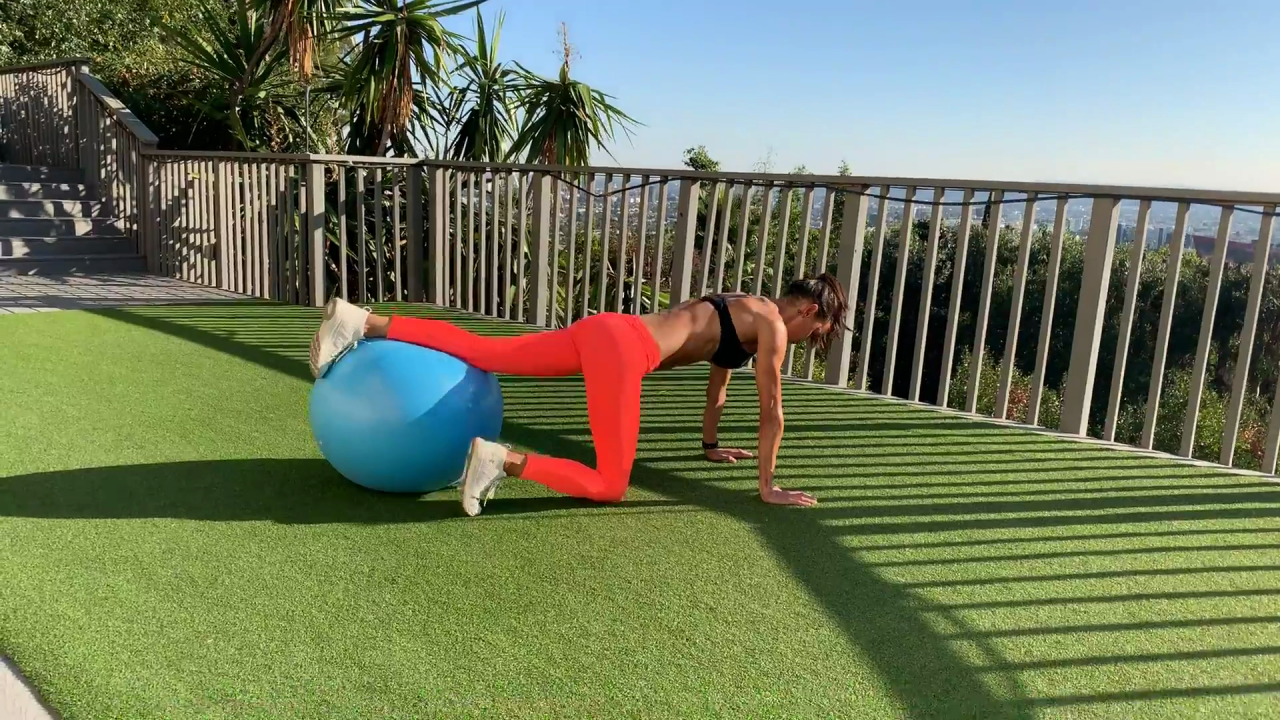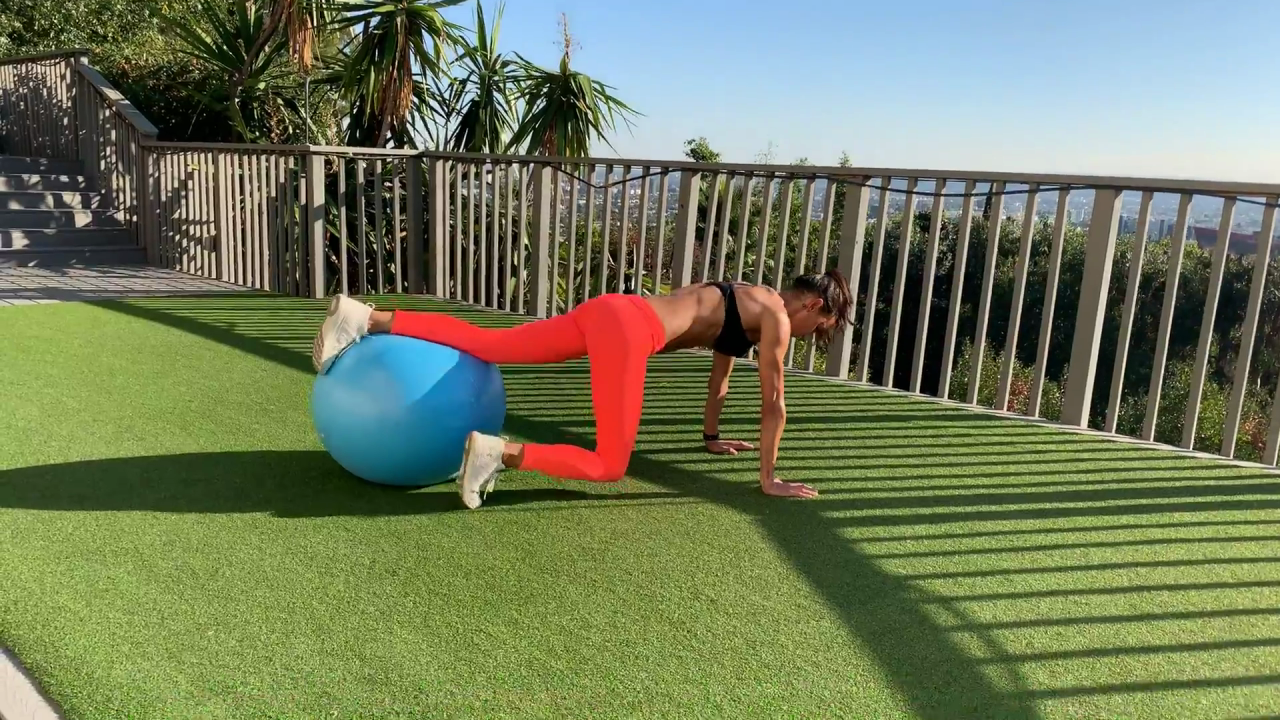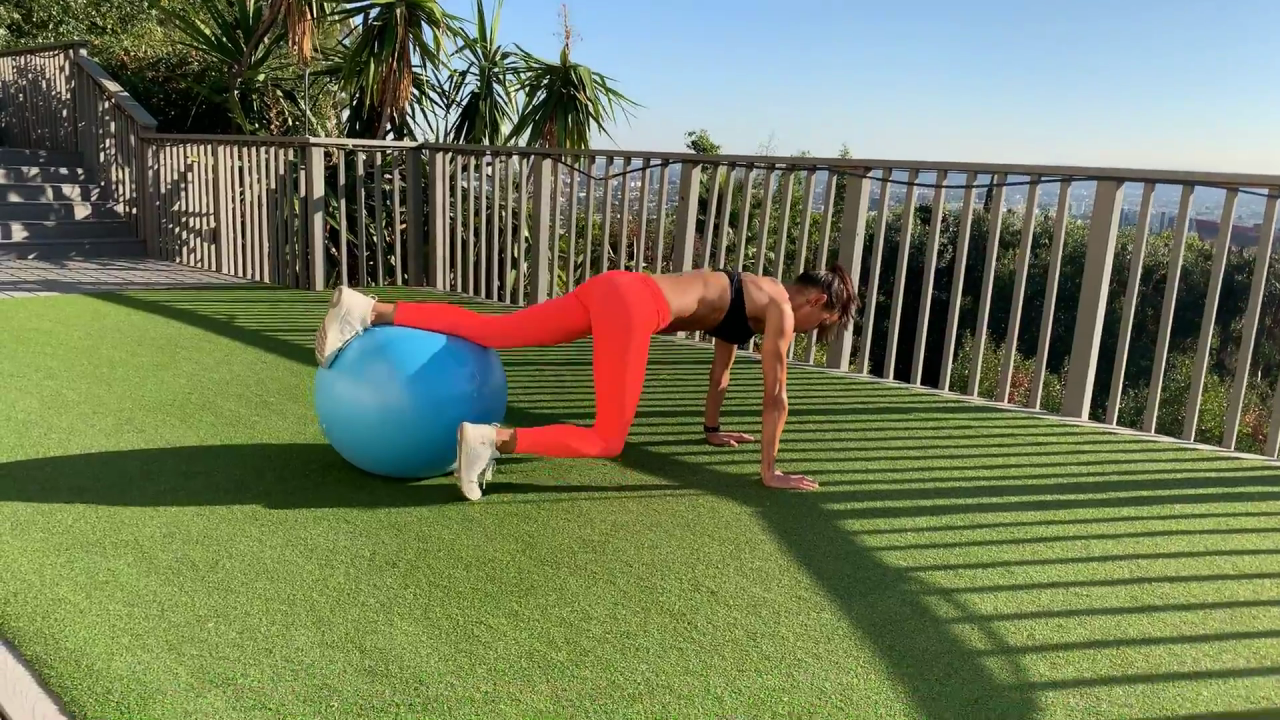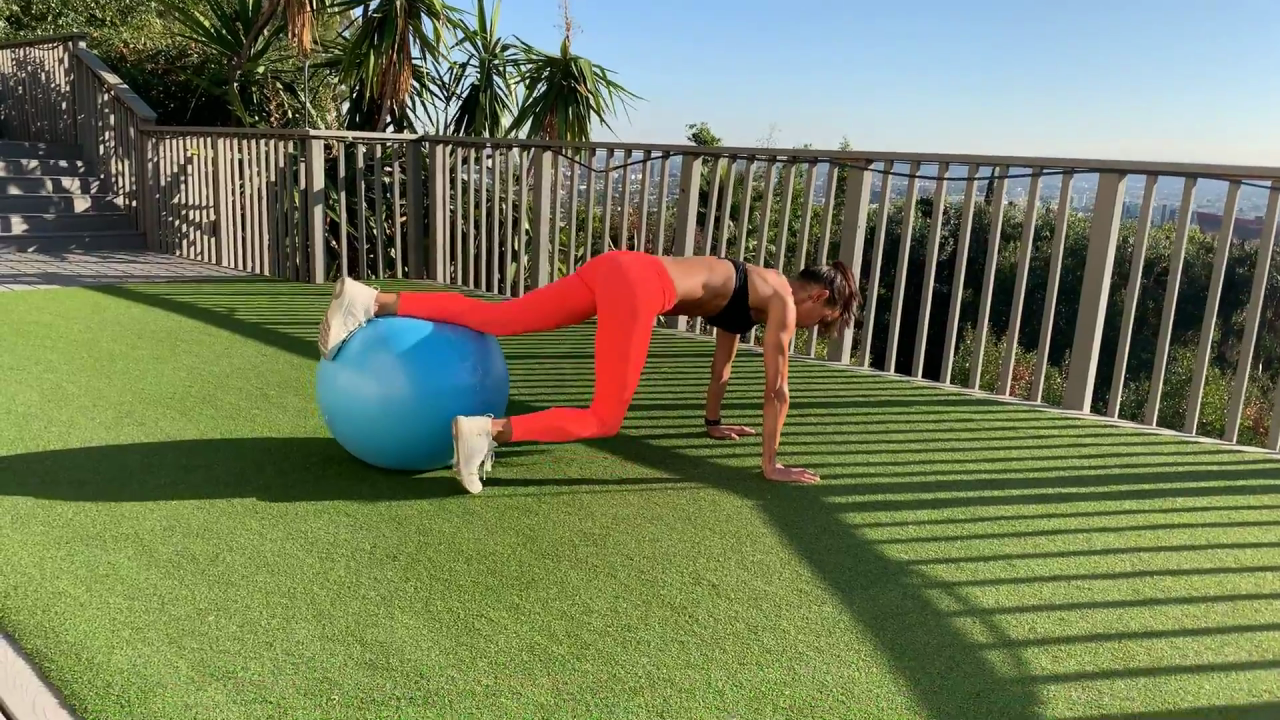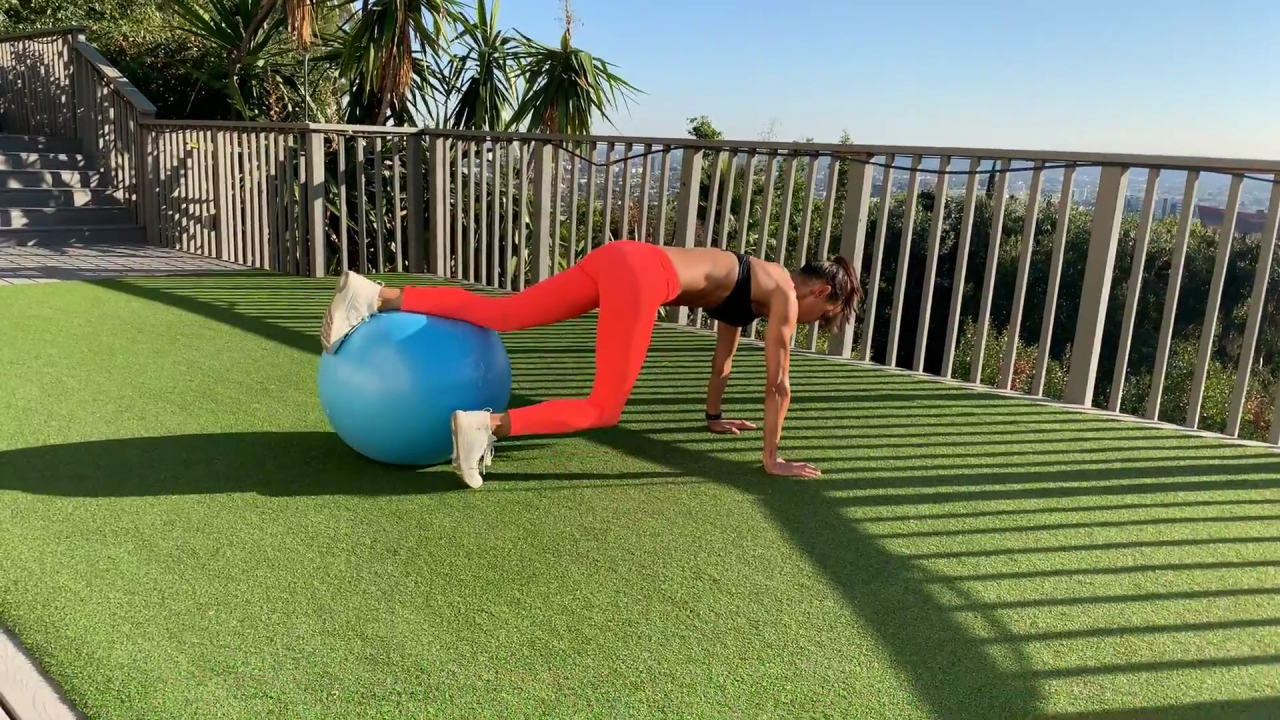
dt=0.1s
person 1, frame 1
left shoulder: (743, 309)
right shoulder: (771, 322)
left elbow: (717, 382)
right elbow: (771, 412)
left wrist: (710, 445)
right wrist: (768, 487)
left hip: (600, 333)
right hip: (622, 349)
left knee: (476, 350)
right knee: (610, 487)
left ankle: (358, 322)
right ankle: (503, 460)
person 1, frame 2
left shoulder: (746, 306)
right shoulder: (775, 314)
left elbow: (719, 375)
right elbow: (773, 404)
left wrist: (711, 437)
right wrist: (768, 478)
left hip: (606, 312)
right hip: (627, 328)
left knee: (483, 343)
right knee: (609, 468)
left ankle: (362, 317)
right ankle: (499, 451)
person 1, frame 3
left shoulder: (750, 296)
right shoulder: (779, 305)
left elbow: (721, 366)
right elbow: (775, 396)
left wrist: (712, 429)
right wrist: (769, 470)
left hip: (609, 291)
right hip: (633, 305)
left knee: (486, 329)
right knee: (607, 441)
left ankle: (365, 310)
right ankle: (494, 438)
person 1, frame 4
left shoulder: (750, 293)
right shoulder: (783, 300)
left elbow: (723, 358)
right elbow: (776, 389)
left wrist: (713, 422)
right wrist: (770, 464)
left hip: (615, 269)
right hip: (635, 285)
left knee: (491, 317)
right knee: (603, 420)
left ankle: (368, 301)
right ankle: (489, 430)
person 1, frame 5
left shoulder: (751, 286)
right shoulder: (785, 293)
left elbow: (724, 352)
right elbow: (778, 383)
left wrist: (714, 416)
right wrist: (771, 458)
left hip: (617, 260)
right hip: (639, 275)
left knee: (493, 312)
right knee: (603, 409)
left ankle: (371, 296)
right ankle: (488, 424)
